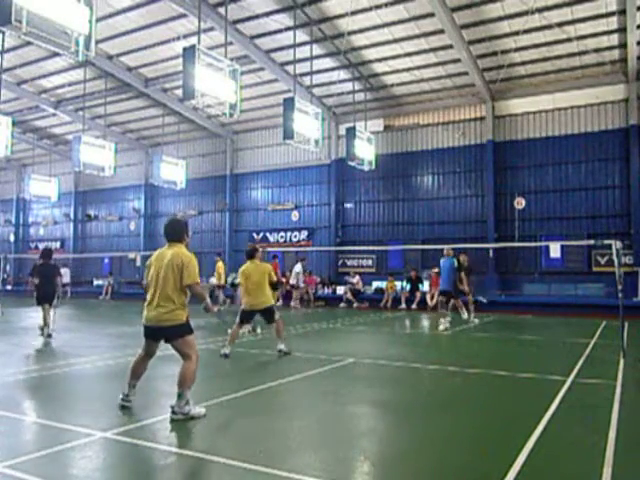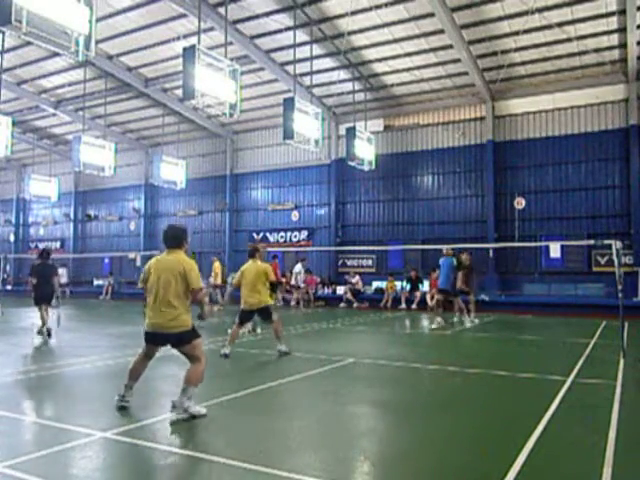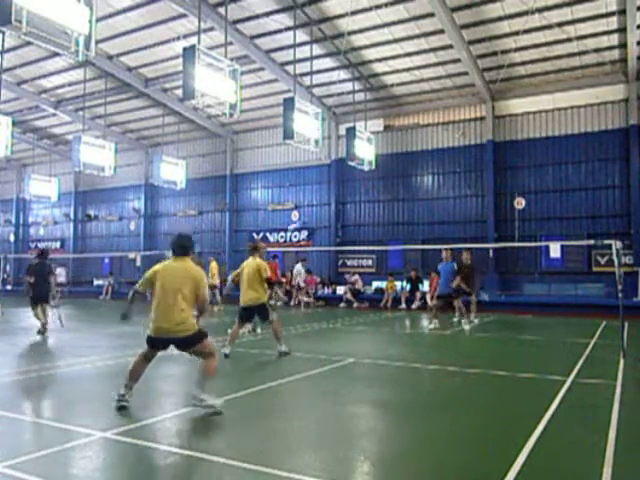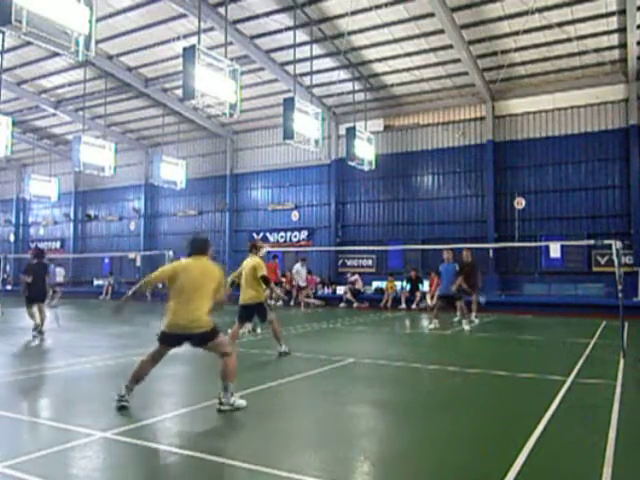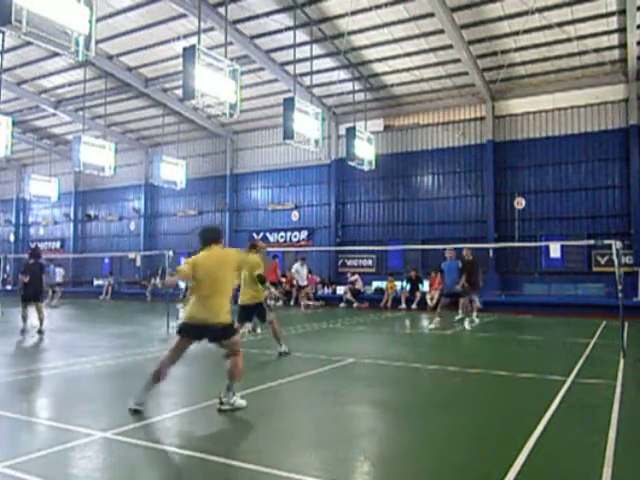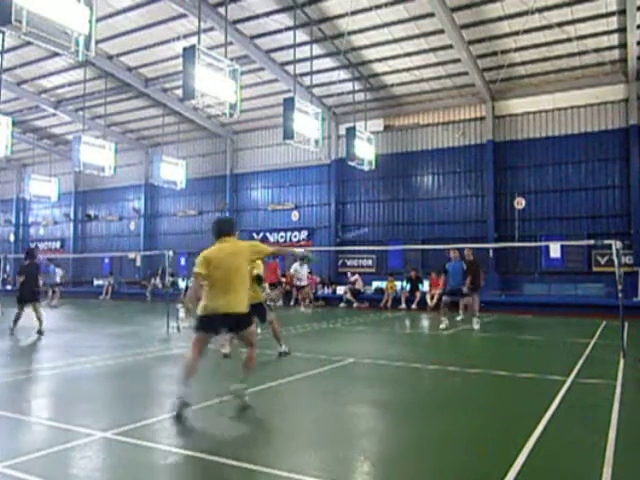
dt=0.1s
person 1, frame 1
left shoulder: (156, 256)
right shoulder: (186, 256)
left elbow: (146, 285)
right elbow: (194, 288)
right wrist: (207, 301)
left hip: (151, 317)
right hip: (174, 318)
left knee: (145, 354)
right knee: (191, 357)
left ankle: (128, 394)
right ankle: (181, 406)
person 1, frame 2
left shoulder: (154, 262)
right shoulder: (188, 264)
left elbow: (141, 287)
right elbow: (200, 296)
right wrist: (204, 305)
left hip: (154, 324)
right hip: (179, 324)
left knee: (145, 356)
right knee: (198, 360)
left ankle: (124, 395)
right ankle: (182, 403)
person 1, frame 3
left shoulder: (158, 269)
right shoulder: (196, 272)
left elbow: (137, 291)
right elbow: (203, 304)
left wrist: (127, 308)
right wrist: (198, 316)
left hip: (158, 328)
right hip: (184, 328)
left knee: (145, 357)
right knee: (211, 355)
left ankle: (124, 395)
right ankle: (200, 396)
person 1, frame 4
left shoulder: (178, 266)
right shoulder: (216, 271)
left elbow: (146, 282)
right elbow: (219, 301)
left wrist: (127, 297)
left hip: (174, 325)
right hip: (200, 325)
left knee: (153, 358)
right knee: (229, 353)
left ankle: (125, 395)
right ankle: (226, 398)
person 1, frame 5
left shoulder: (196, 260)
right shoulder: (231, 256)
left elbow: (178, 278)
left hip: (194, 318)
right hip: (219, 319)
left knee: (172, 356)
right knee: (236, 354)
left ankle: (141, 397)
right ankle: (229, 398)
person 1, frame 6
left shoulder: (206, 255)
right shoulder: (246, 247)
left elbow: (197, 282)
right elbow: (274, 251)
left wrist: (192, 300)
right wrist: (291, 251)
left hip: (209, 310)
right hip: (237, 309)
left knee: (196, 352)
right knee: (251, 346)
left ankle: (184, 397)
right ankle: (241, 386)
